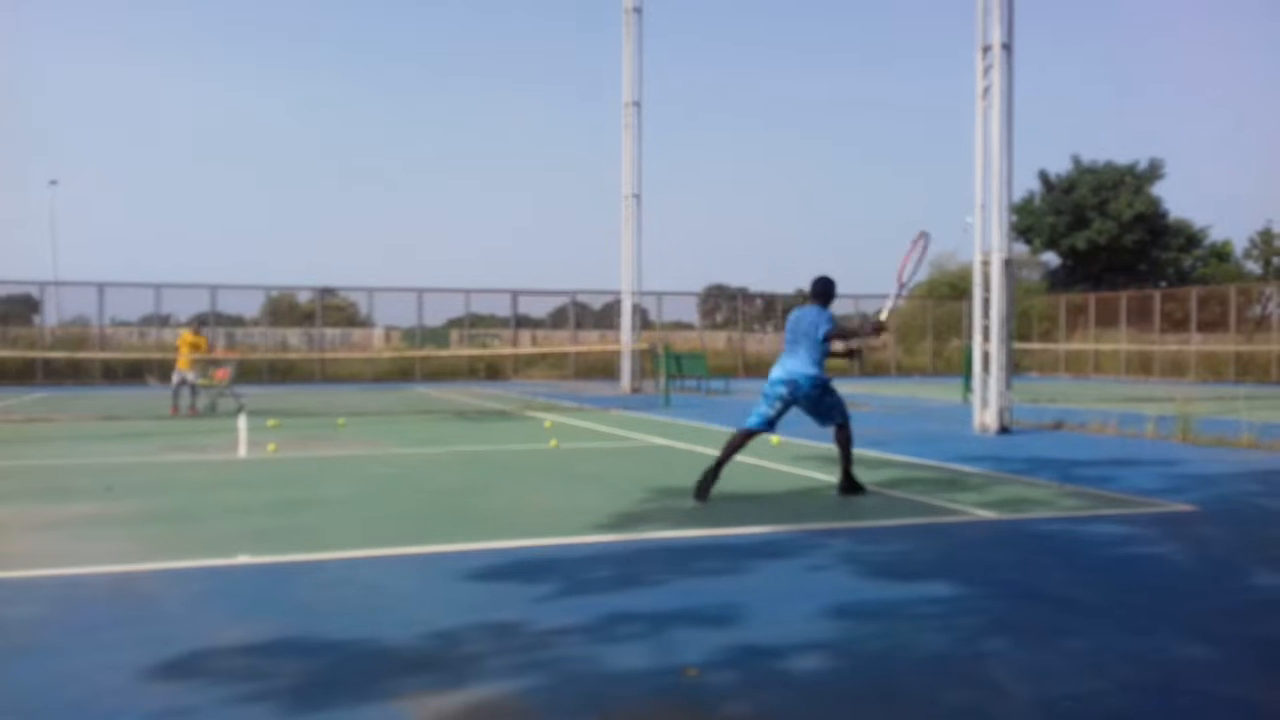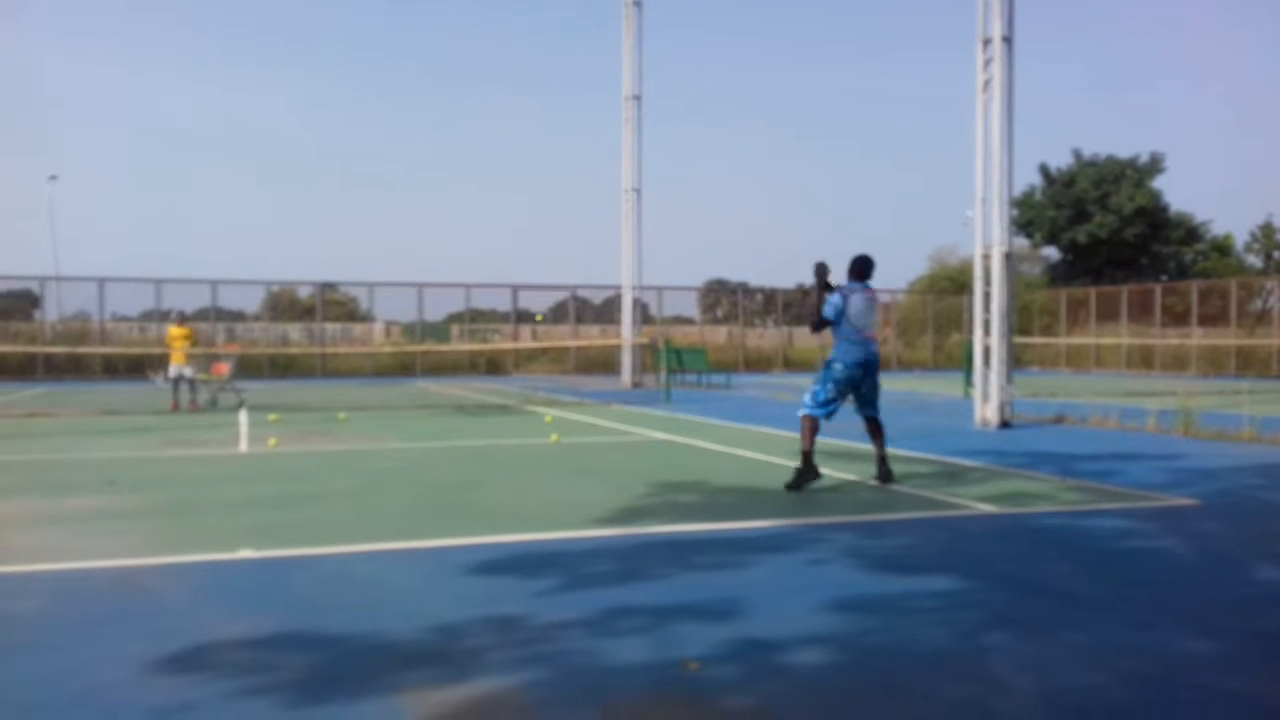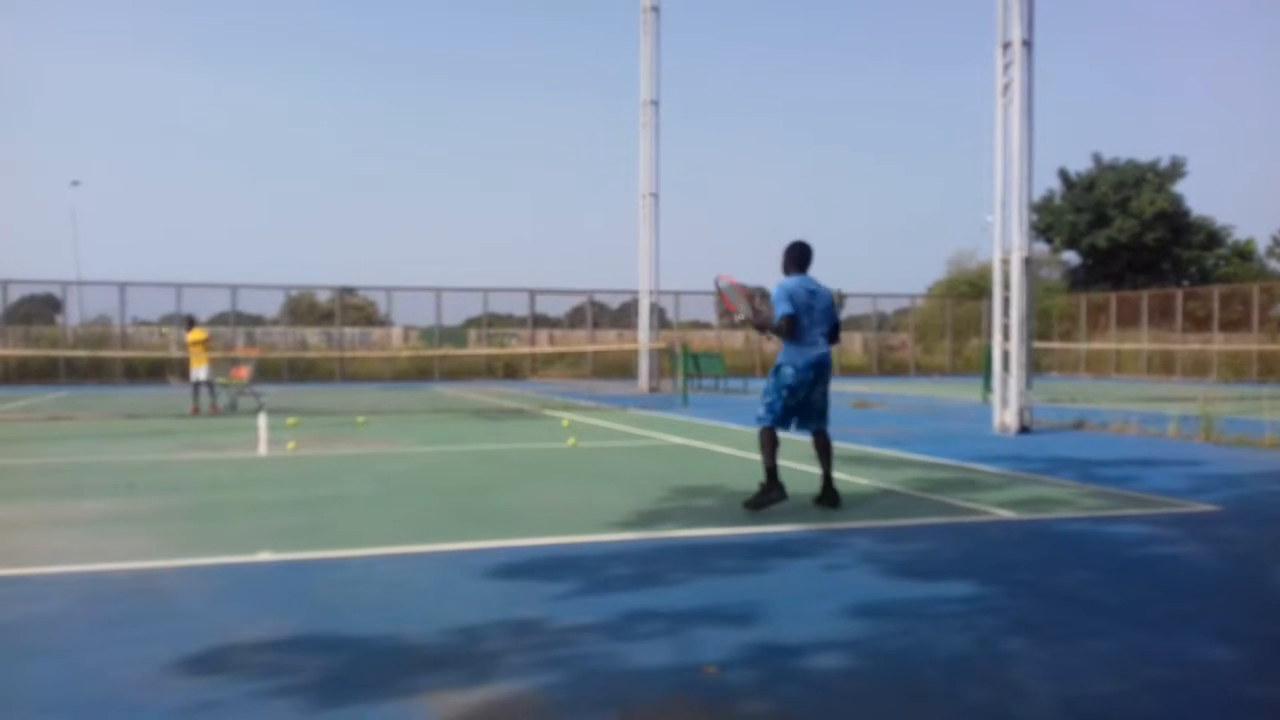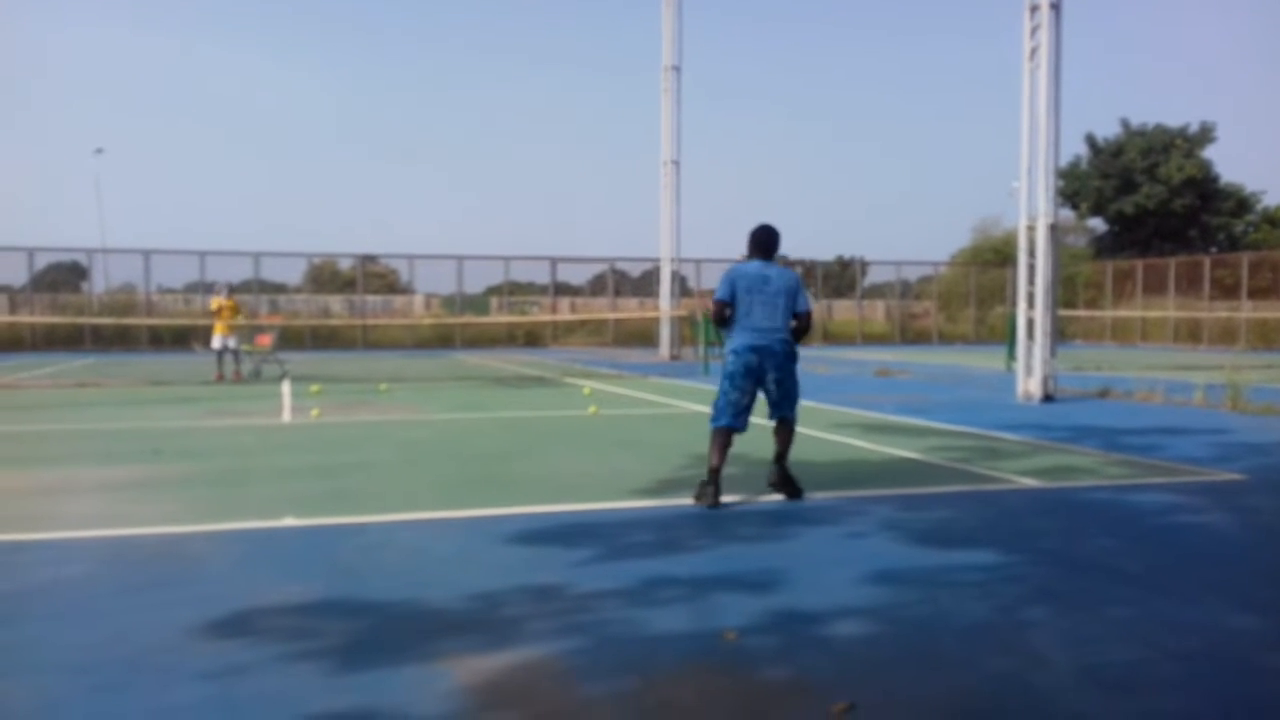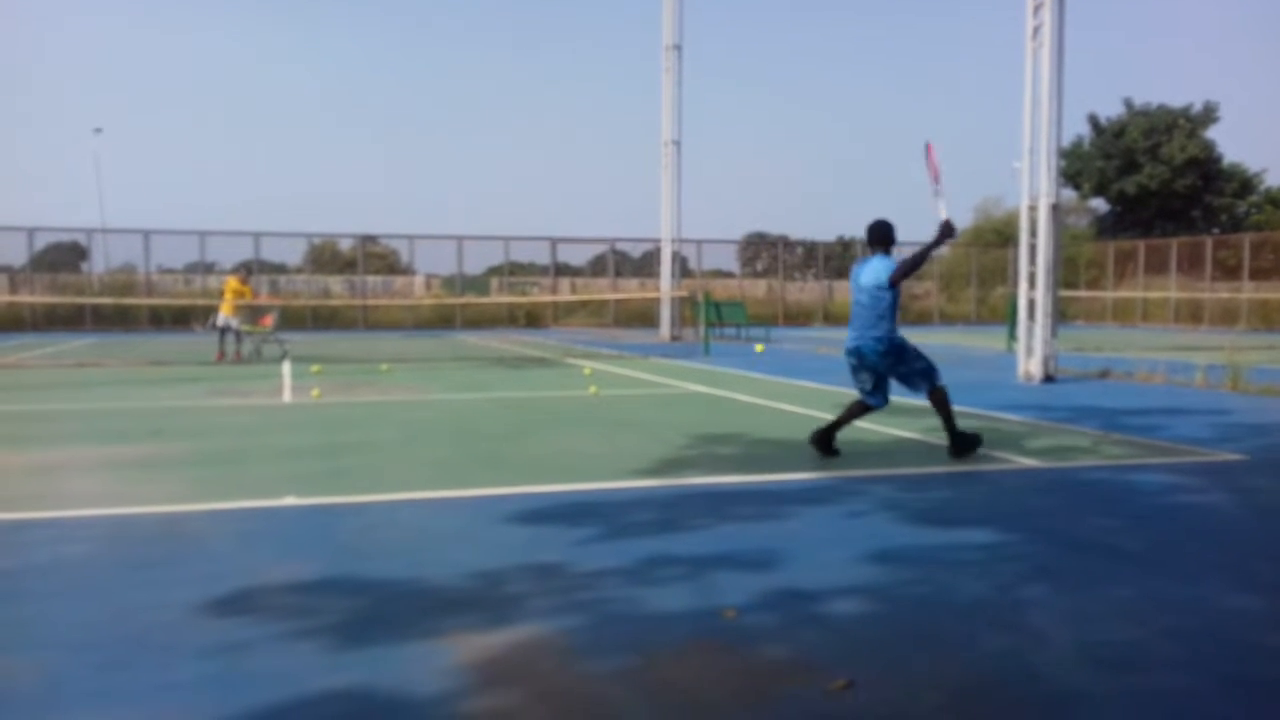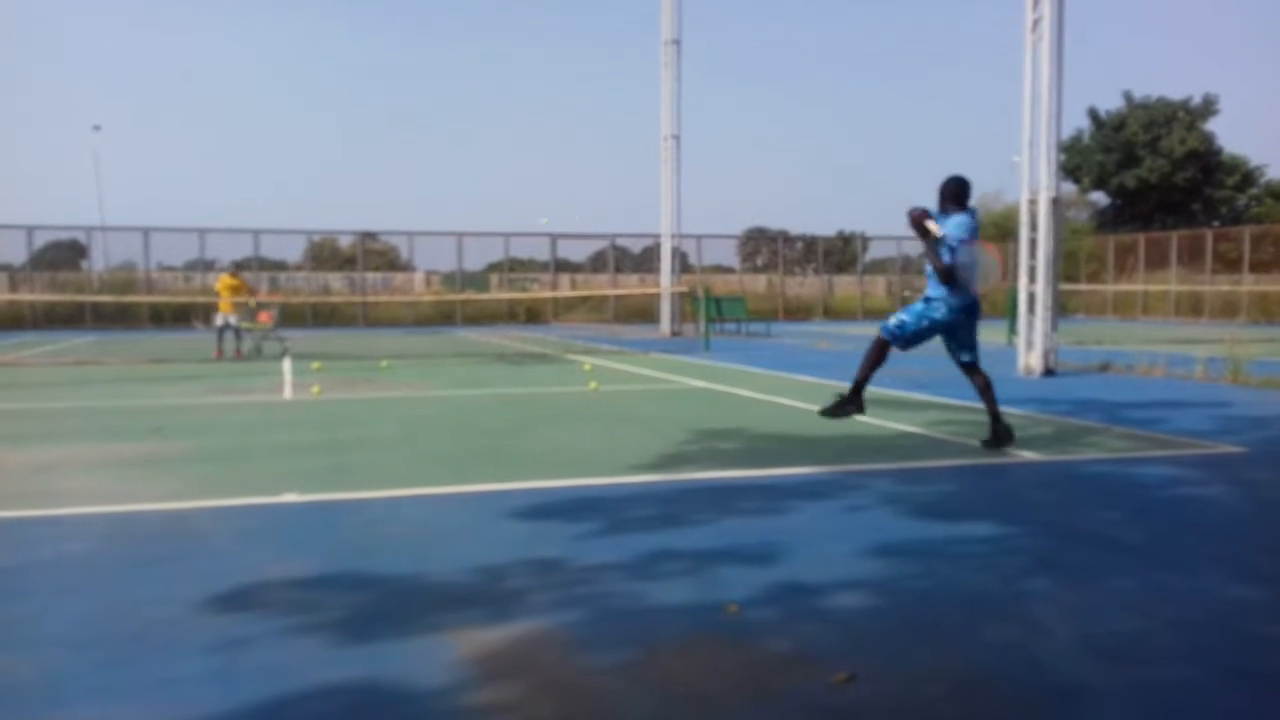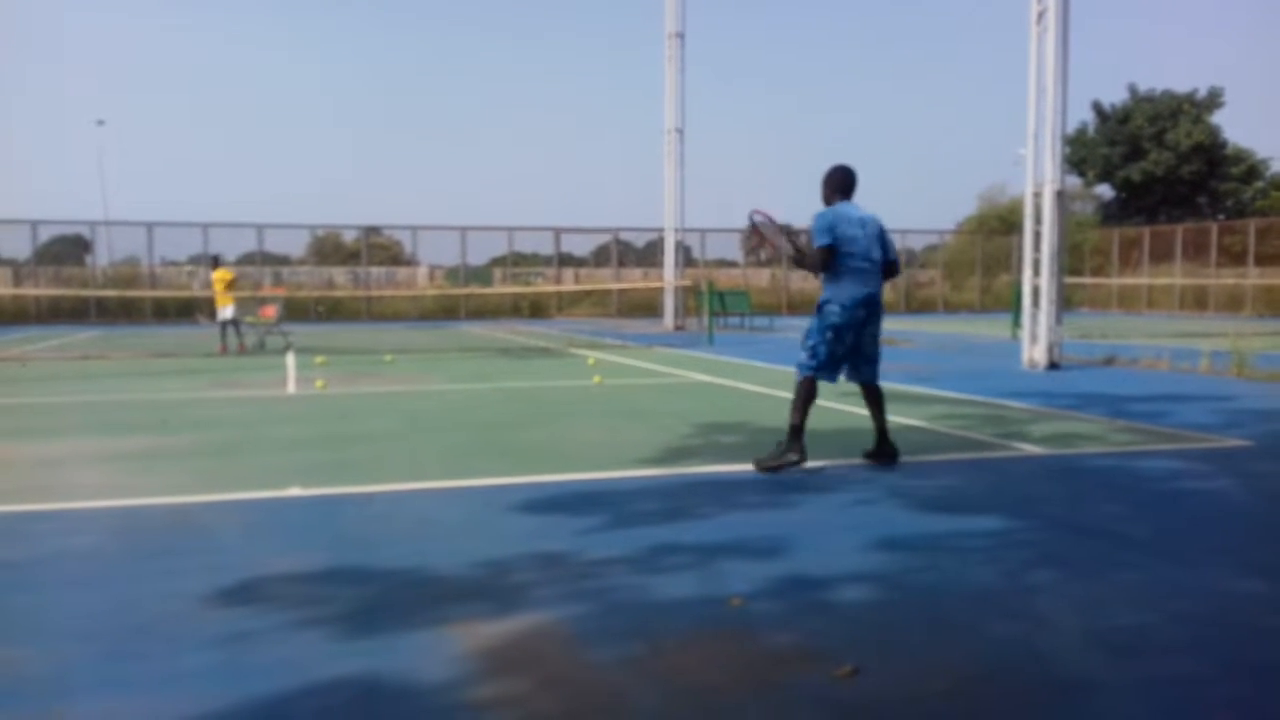
dt=0.7s
person 1, frame 1
left shoulder: (794, 315)
right shoulder: (823, 316)
right elbow: (832, 334)
left wrist: (840, 353)
right wrist: (864, 332)
left hip: (779, 379)
right hip: (810, 381)
left knee: (749, 429)
right knee: (841, 423)
left ankle: (713, 472)
right ankle: (847, 479)
person 1, frame 2
left shoulder: (840, 296)
right shoulder: (869, 296)
left elbow: (815, 326)
left wrist: (819, 296)
right wrist: (824, 286)
left hip: (844, 363)
right hip: (869, 361)
left knee: (810, 410)
right knee: (870, 413)
left ankle: (808, 466)
right ankle: (883, 466)
person 1, frame 3
left shoulder: (784, 289)
right shoulder: (824, 292)
left elbow: (786, 328)
right elbow: (834, 333)
left wrist: (764, 324)
left hip: (793, 366)
right hip: (821, 363)
left knee: (767, 422)
right knee: (817, 428)
left ankle: (772, 483)
right ankle: (828, 489)
person 1, frame 4
left shoulder: (734, 274)
right shoulder: (791, 279)
left elbow: (717, 315)
right elbow: (805, 324)
left hip: (741, 352)
right hip: (779, 352)
left knee: (724, 423)
right knee: (785, 417)
left ankle: (712, 481)
right ankle: (779, 466)
person 1, frame 5
left shoulder: (858, 268)
right shoulder: (886, 265)
right elbow: (898, 274)
left wrist: (933, 245)
right wrist: (936, 242)
left hip: (856, 348)
right hip: (882, 345)
left knee: (872, 399)
right knee: (931, 381)
left ankle: (827, 432)
right ankle: (955, 437)
person 1, frame 6
left shoulder: (957, 230)
right shoulder: (957, 217)
left elbow: (945, 277)
right elbow: (917, 214)
left wrist: (931, 251)
right wrist: (920, 220)
left hip: (944, 303)
right hip: (965, 304)
left knee: (885, 337)
right knee: (970, 365)
left ankle: (853, 397)
right ankle: (998, 425)
person 1, frame 7
left shoulder: (826, 218)
right shoulder: (872, 221)
left elbow: (822, 263)
right elbow: (892, 268)
left wrist: (804, 261)
left hip: (840, 305)
right hip: (871, 304)
left knee: (809, 373)
right knee: (865, 377)
left ankle: (793, 443)
right ankle: (883, 443)
